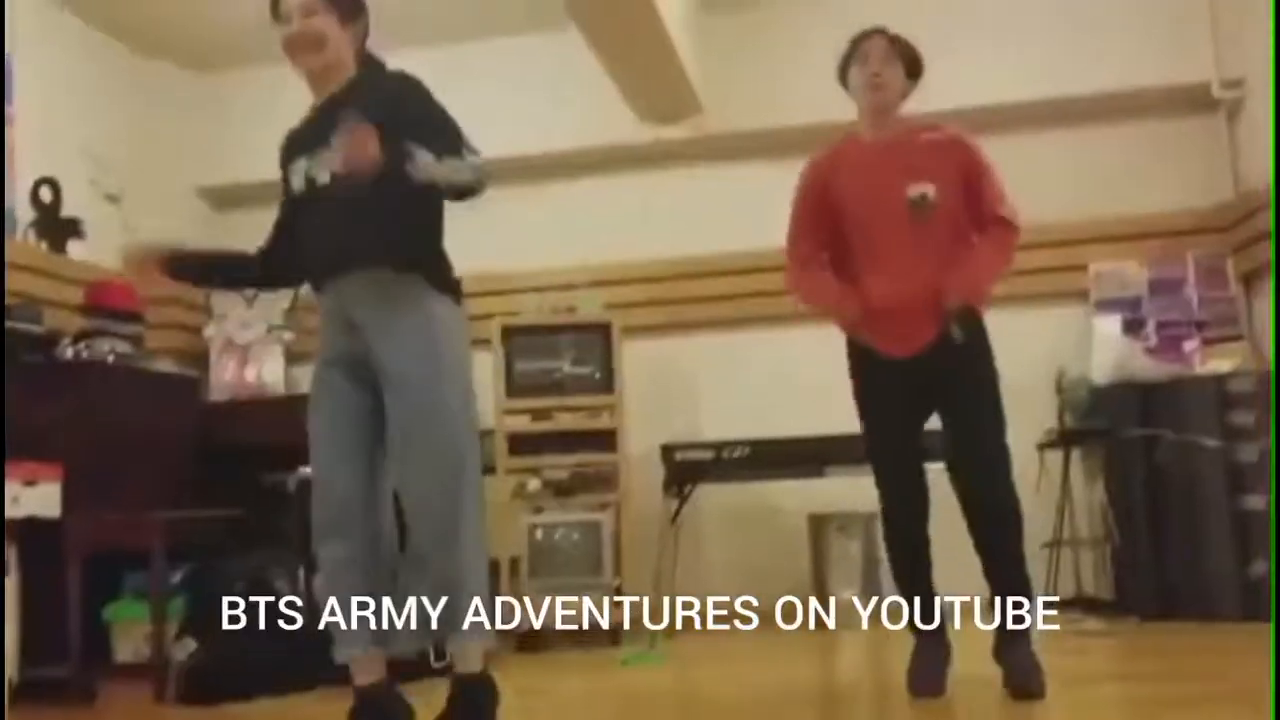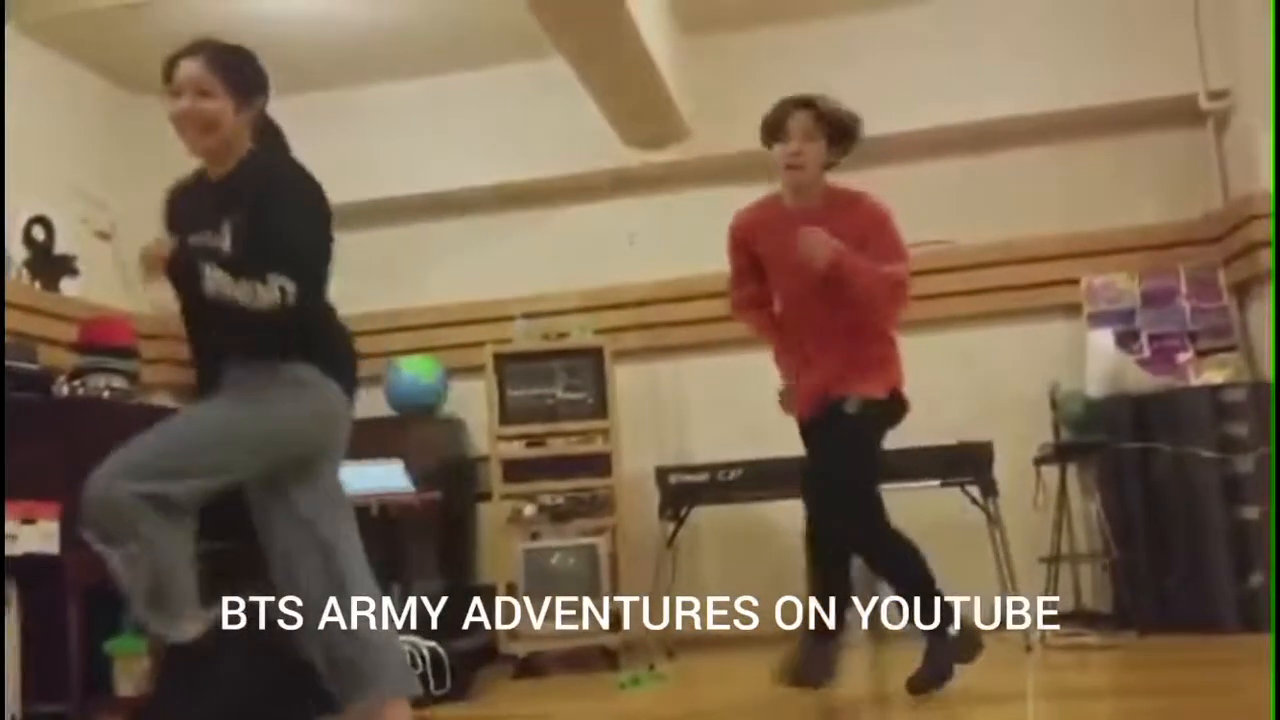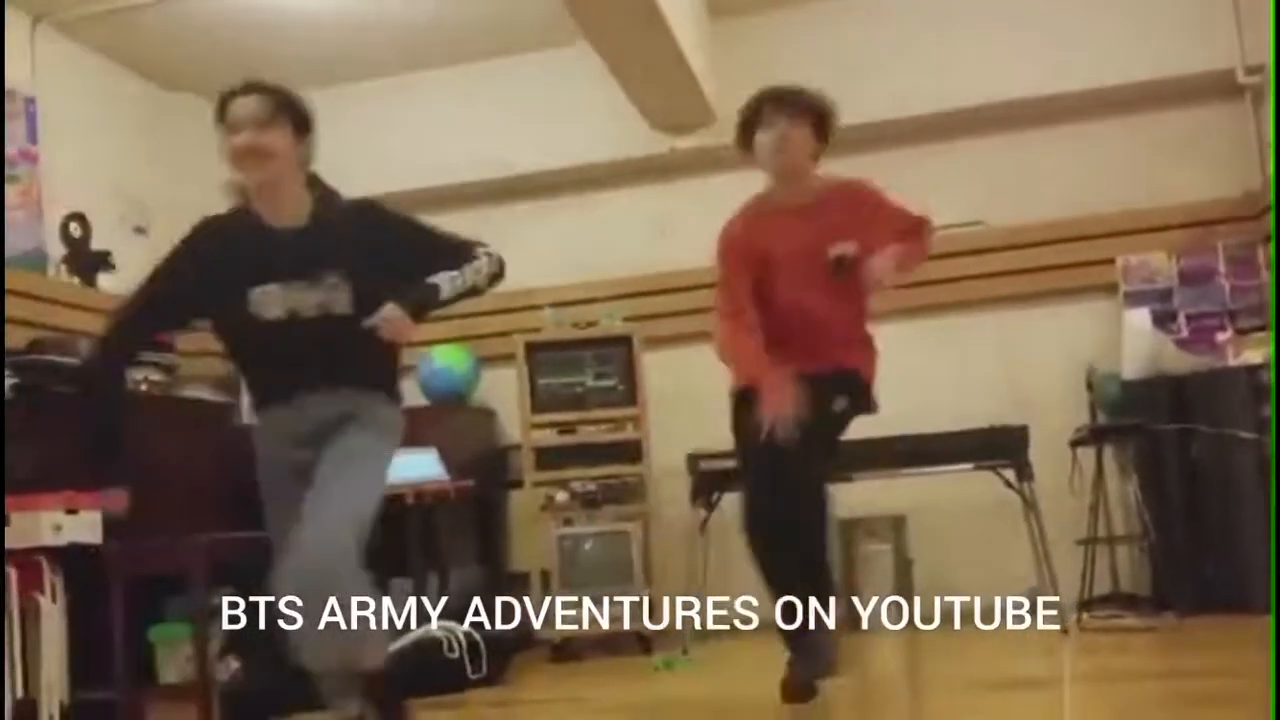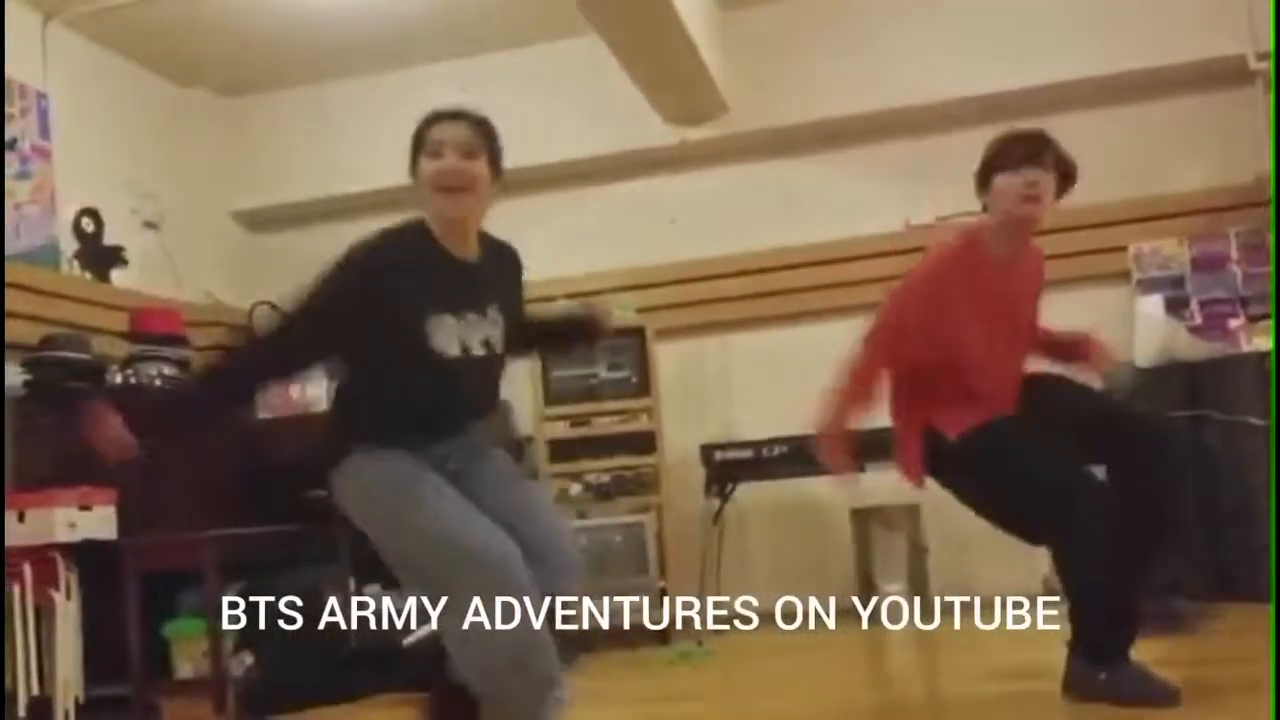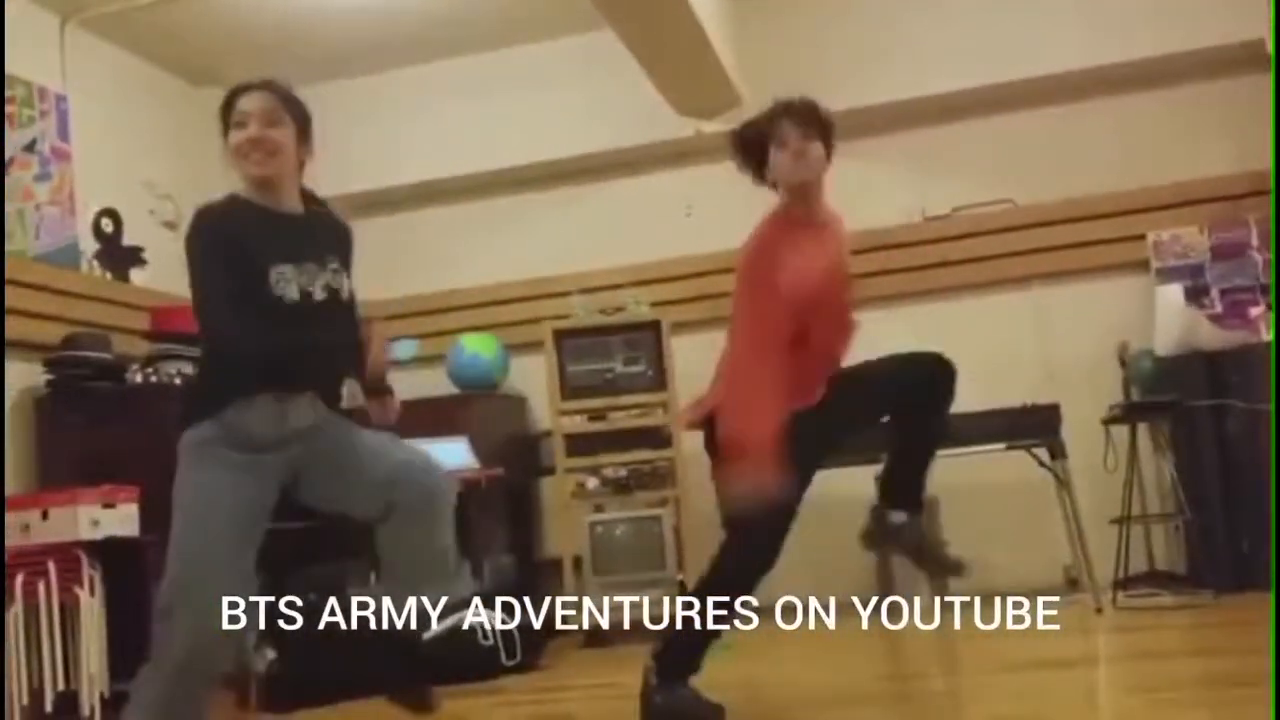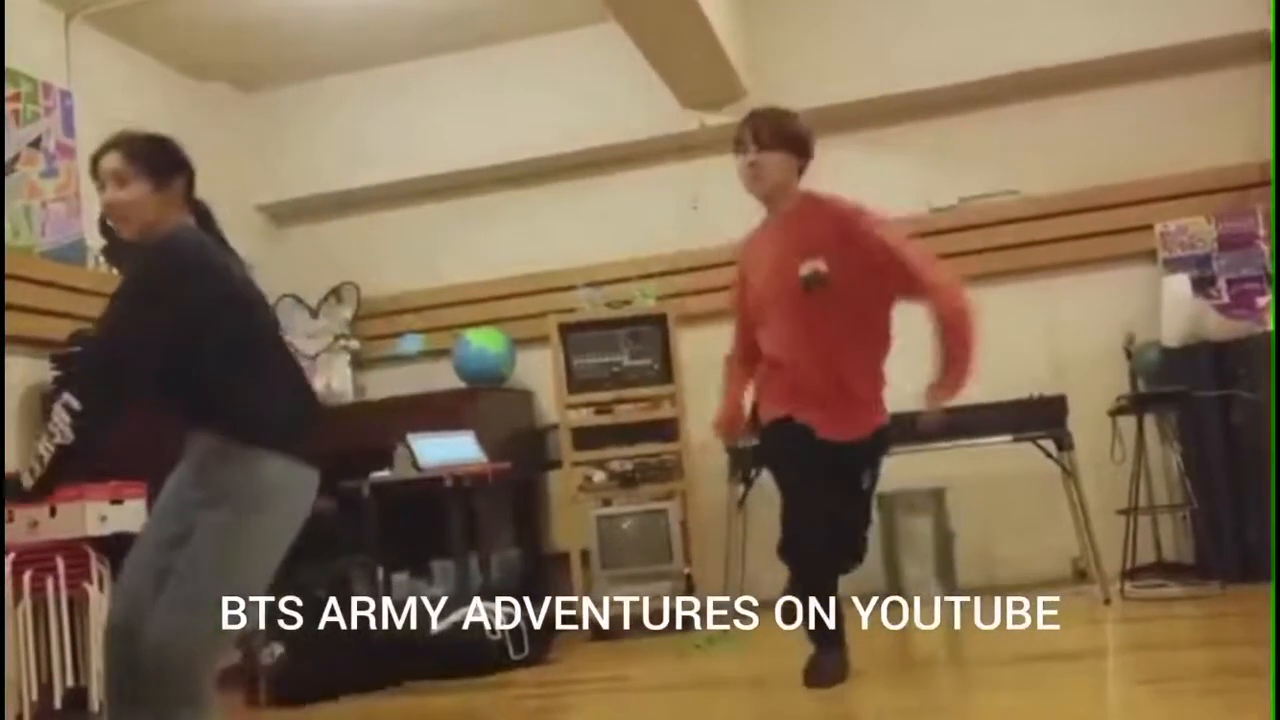
dt=0.7s
person 1, frame 1
left shoulder: (397, 98)
right shoulder: (299, 146)
left elbow: (469, 170)
right elbow: (283, 265)
left wrist: (389, 163)
right wrist: (180, 265)
left hip: (415, 310)
right hip: (340, 326)
left knee: (436, 501)
right knee: (340, 510)
person 1, frame 2
left shoulder: (282, 186)
right shoulder: (186, 201)
left elbow: (291, 291)
right elbow: (206, 306)
left wrist: (182, 266)
left hip: (299, 383)
right hip: (246, 385)
left knee: (115, 490)
right knee: (320, 573)
left ankle: (186, 643)
person 1, frame 3
left shoulder: (361, 228)
right shoulder: (213, 248)
left elbow: (485, 261)
right elbow: (121, 338)
left wrist: (415, 305)
right wrist: (106, 461)
left hip: (362, 416)
right hip: (279, 426)
left knee: (318, 556)
right knee: (299, 579)
person 1, frame 4
left shoulder: (502, 264)
right shoulder: (386, 265)
right elbow: (284, 347)
left wrist: (579, 327)
right wrist: (161, 423)
left hip: (469, 447)
right hip: (384, 458)
left knee: (555, 563)
right knee: (499, 577)
person 1, frame 5
left shoulder: (332, 234)
right shoulder: (216, 229)
right elbow: (228, 337)
left wrist: (373, 387)
right wrist: (343, 354)
left hip: (315, 424)
right hip: (229, 431)
left knee: (424, 486)
right knee: (202, 613)
person 1, frame 6
left shoulder: (166, 265)
right shoulder: (183, 260)
left elbow: (101, 367)
left wrist: (41, 471)
left hip: (265, 467)
right hip: (215, 457)
left knee: (178, 640)
right knee: (132, 626)
person 2, frame 1
left shoulder: (948, 148)
right shoulder: (829, 168)
left elbow: (1001, 226)
right elbow: (802, 259)
left wrist: (970, 280)
right wrist: (842, 303)
left hip: (952, 334)
right hip: (878, 349)
left knee: (986, 481)
right knee: (901, 498)
left ankle: (1014, 633)
right ankle: (928, 631)
person 2, frame 2
left shoulder: (864, 214)
right shoulder: (750, 225)
left elbow: (892, 299)
right elbow: (749, 301)
left wrist: (837, 261)
right wrist: (787, 358)
left hip: (864, 380)
right hip: (810, 388)
left knee: (826, 492)
right knee: (855, 515)
left ankle: (823, 633)
right ankle: (943, 628)
person 2, frame 3
left shoulder: (856, 199)
right shoulder: (744, 229)
left elbow: (915, 231)
right elbow: (735, 325)
left wrist: (893, 257)
right wrist: (768, 383)
left hip: (838, 369)
right hip: (769, 380)
left knee: (793, 479)
right knee: (766, 514)
left ankle: (816, 625)
right ankle: (805, 647)
person 2, frame 4
left shoulder: (1027, 259)
right shoulder: (951, 267)
right elbow: (884, 341)
left wrist: (1077, 346)
right wrist: (836, 422)
left hip: (1007, 398)
right hip: (951, 426)
left knee: (1141, 446)
right knee: (1083, 515)
left ankle: (1125, 585)
right ankle: (1100, 660)
person 2, frame 5
left shoulder: (825, 225)
right shoulder: (772, 251)
right elbow: (754, 348)
left wrist: (838, 319)
right wrist: (756, 458)
left hip: (811, 393)
right hip: (753, 414)
left knee: (929, 376)
right knee: (749, 552)
left ankle: (896, 514)
person 2, frame 6
left shoulder: (847, 224)
right shoulder: (753, 251)
left elbow: (935, 284)
left wrist: (951, 372)
right wrist: (731, 400)
left hip: (854, 409)
right hip: (785, 412)
left knee: (843, 536)
right knee: (806, 536)
left ankle: (818, 604)
right ankle: (827, 638)
